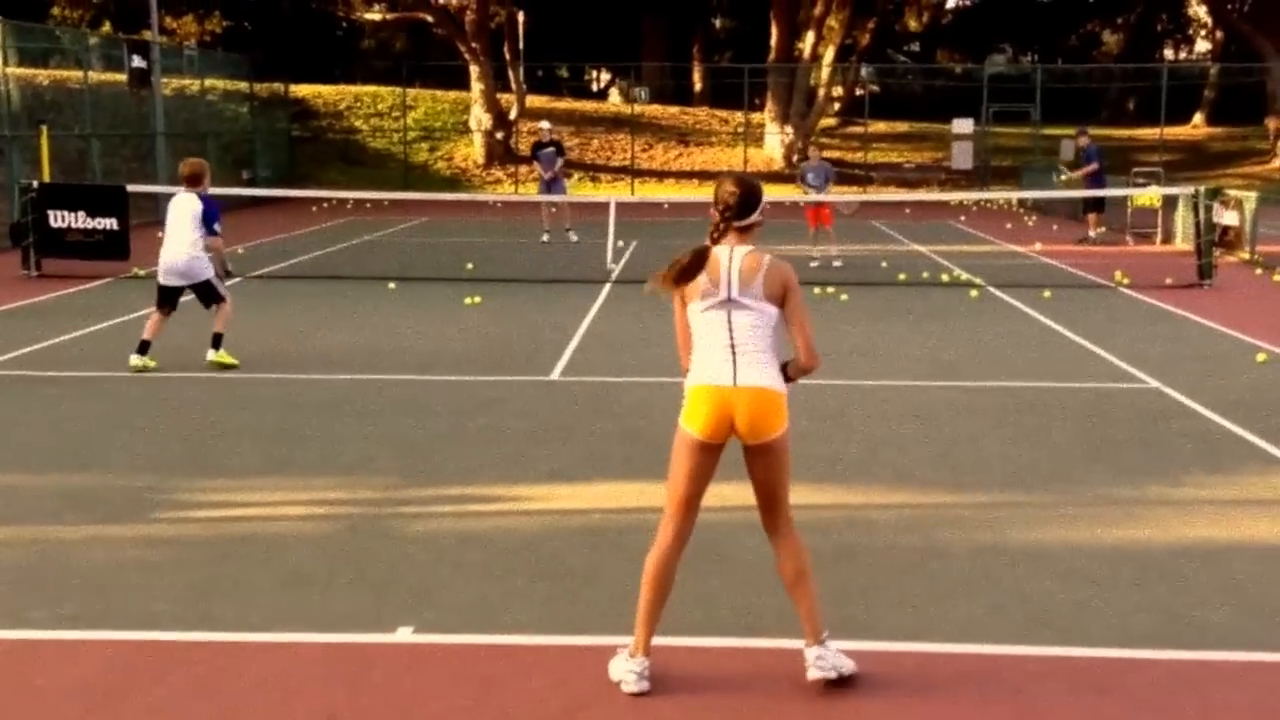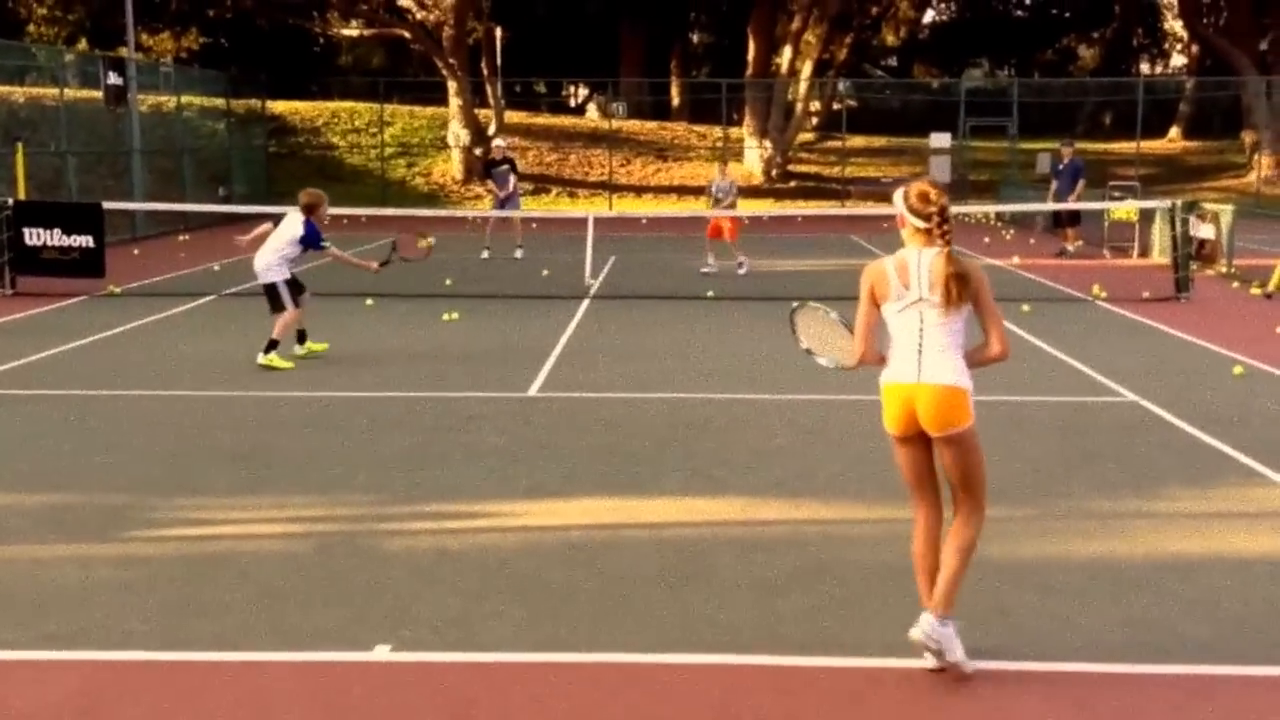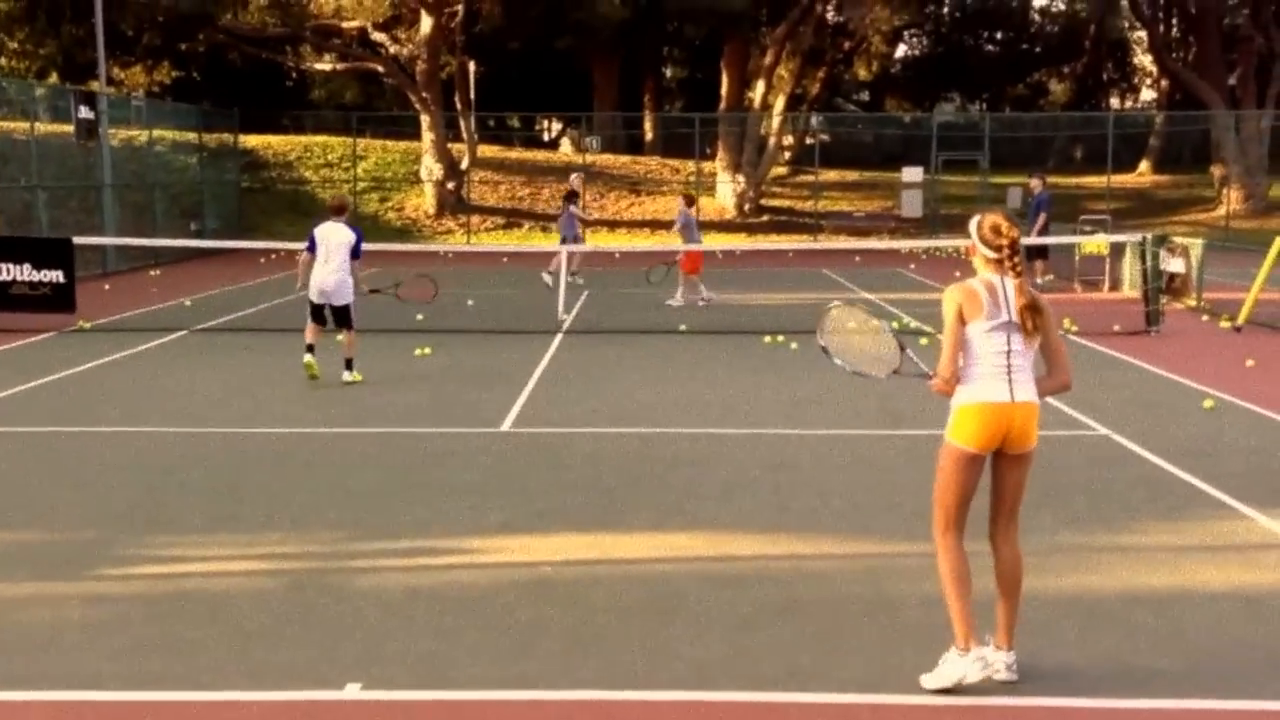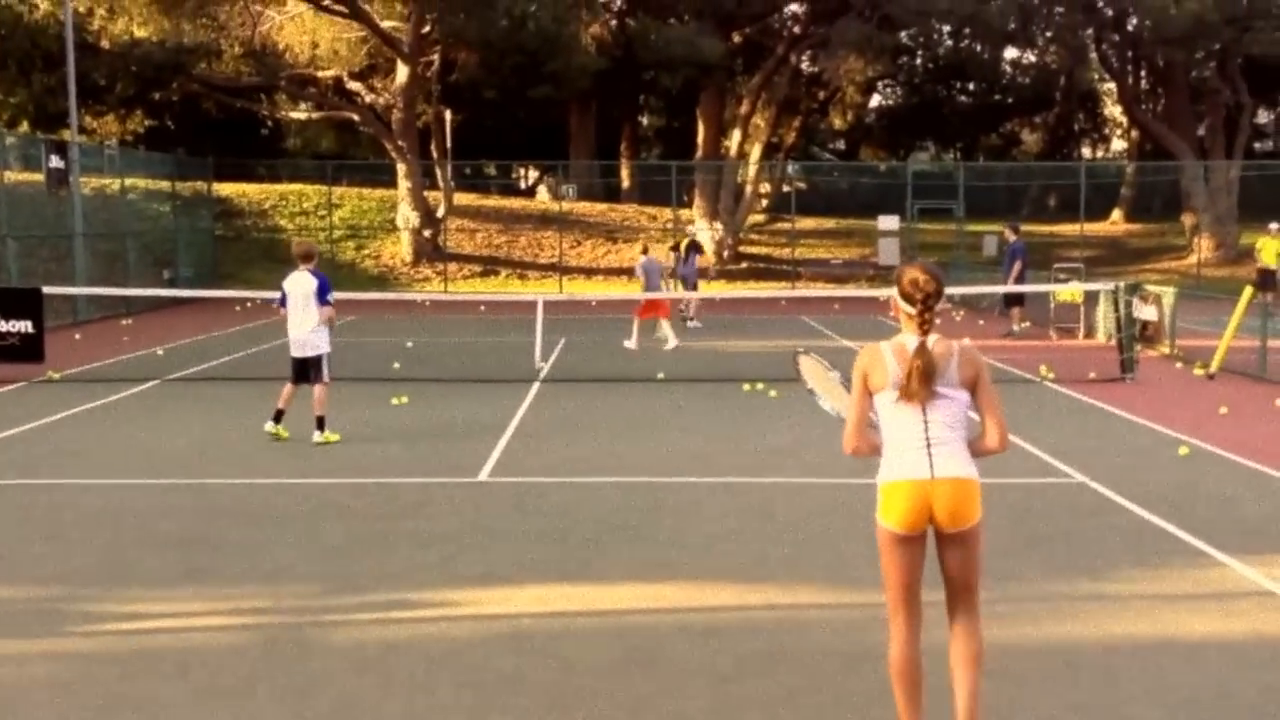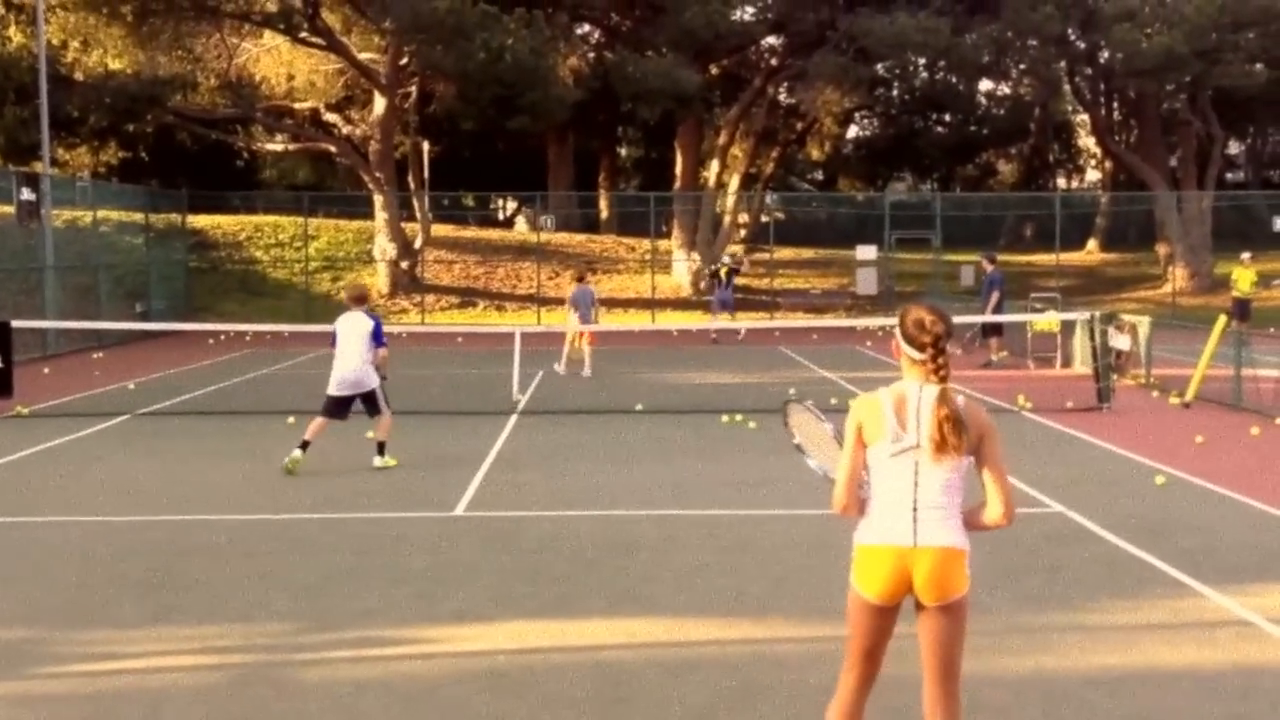
dt=1s
person 1, frame 1
left shoulder: (684, 272)
right shoulder: (780, 272)
right elbow: (808, 359)
left hip: (705, 399)
right hip: (765, 400)
left knee: (673, 529)
right knee: (780, 526)
left ankle: (637, 658)
right ankle: (817, 649)
person 1, frame 2
left shoulder: (877, 273)
right shoulder: (968, 272)
left elbow: (862, 352)
right elbow: (998, 348)
right wrist: (950, 361)
left hip: (897, 395)
right hip: (948, 395)
left knee: (926, 513)
right knee: (970, 510)
left ankle: (936, 634)
right ankle: (937, 618)
person 1, frame 3
left shoulder: (961, 294)
right shoulder: (1033, 300)
left elbow: (949, 372)
right elbow: (1061, 378)
left wrist: (943, 384)
right wrist: (1013, 393)
left hip: (975, 414)
right hip: (1024, 416)
left knee: (947, 533)
right knee: (1004, 534)
left ankle: (966, 651)
right ankle: (1003, 651)
person 1, frame 4
left shoulder: (871, 360)
right shoulder: (967, 358)
left elbow: (854, 443)
right elbow: (996, 440)
left hip: (900, 492)
right hip: (959, 489)
left knee: (904, 621)
right knee: (964, 613)
person 1, frame 5
left shoulder: (867, 407)
right shoulder: (973, 417)
left elbow: (843, 502)
right elbow: (1001, 512)
right wrist: (946, 517)
left hip: (879, 556)
right hip: (945, 560)
left knee: (856, 679)
person 2, frame 1
left shoulder: (175, 201)
right shoulder: (207, 204)
right elbow: (215, 242)
right wrist: (223, 262)
left hip: (168, 263)
right hip: (195, 263)
left knee: (162, 312)
right knee: (223, 303)
left ankle: (140, 356)
right ankle: (215, 351)
person 2, frame 2
left shoulder: (293, 216)
right shoulder: (310, 231)
left elbow: (268, 226)
right elbow: (335, 254)
left wrist: (249, 238)
right wrist: (366, 264)
left hip: (267, 263)
right hip: (272, 268)
left knee: (301, 296)
right knee: (291, 311)
left ankle: (302, 344)
right ankle: (268, 354)
person 2, frame 3
left shoulder: (318, 230)
right shoulder: (354, 234)
left elbow: (306, 258)
right elbow: (354, 265)
left wrist: (301, 280)
right wrist: (356, 284)
left hip: (318, 284)
right hip: (340, 286)
left knee: (314, 323)
right knee: (348, 328)
left ankle: (309, 354)
right ankle: (349, 371)
person 2, frame 4
left shoulder: (288, 281)
right shoulder: (320, 279)
left elbow: (284, 312)
right elbow: (328, 313)
right wrist: (332, 324)
left hip: (296, 339)
right hip: (316, 339)
left knee: (294, 382)
right knee: (320, 384)
left ankle: (274, 423)
right ankle: (320, 431)
person 2, frame 5
left shoulder: (340, 321)
right shoulder: (373, 321)
left elbow: (336, 351)
right elbow: (382, 353)
right wrist: (381, 371)
left hip: (340, 376)
right hip: (364, 376)
left knee: (324, 417)
right knee: (383, 414)
left ankle: (299, 451)
right ankle: (381, 456)
